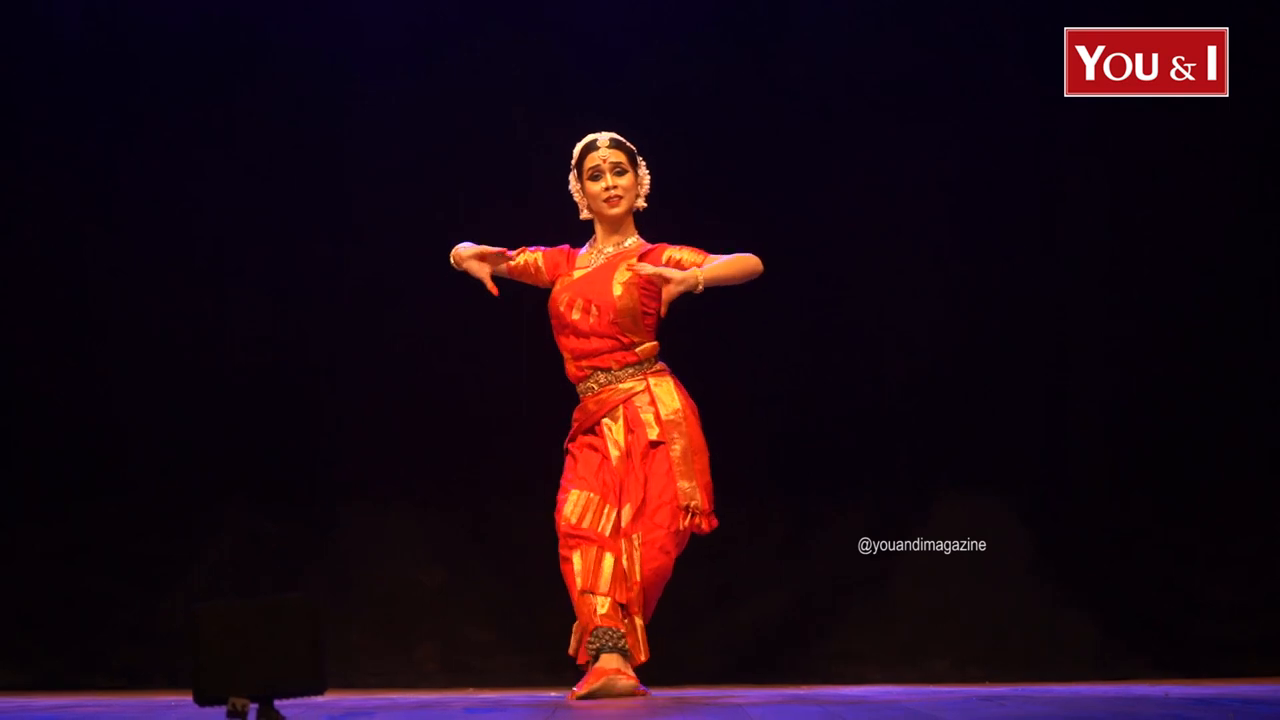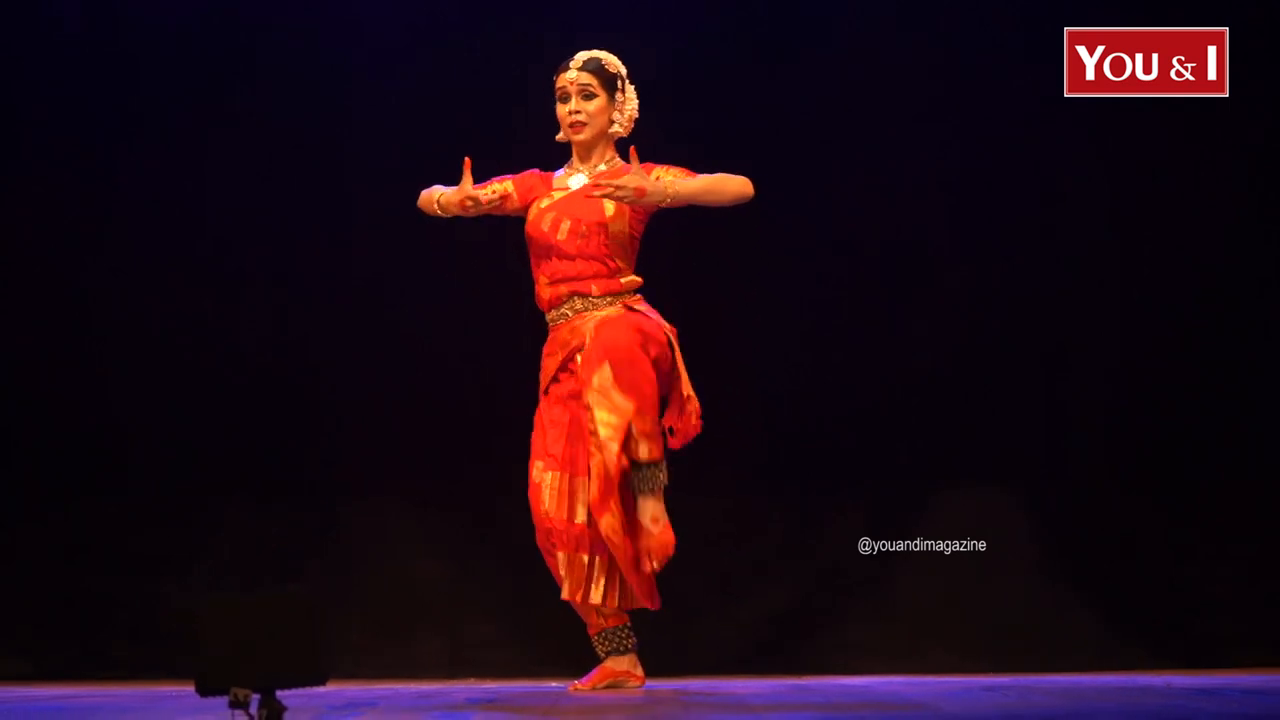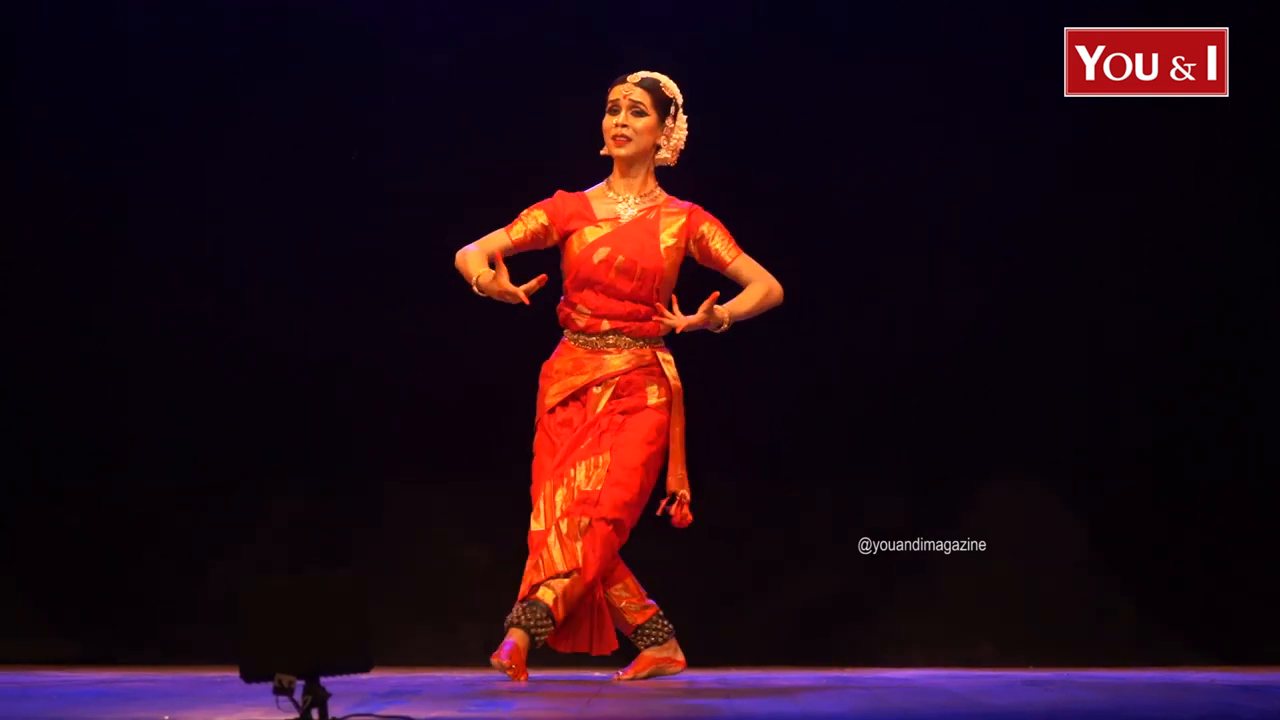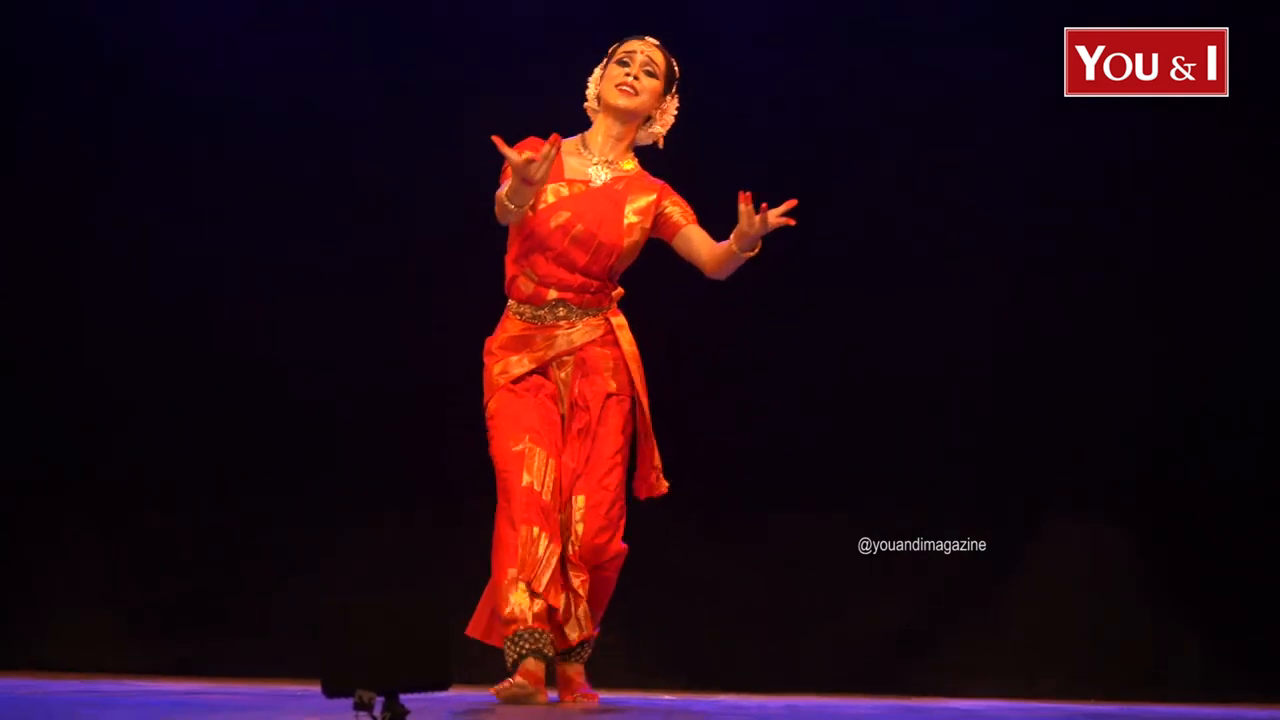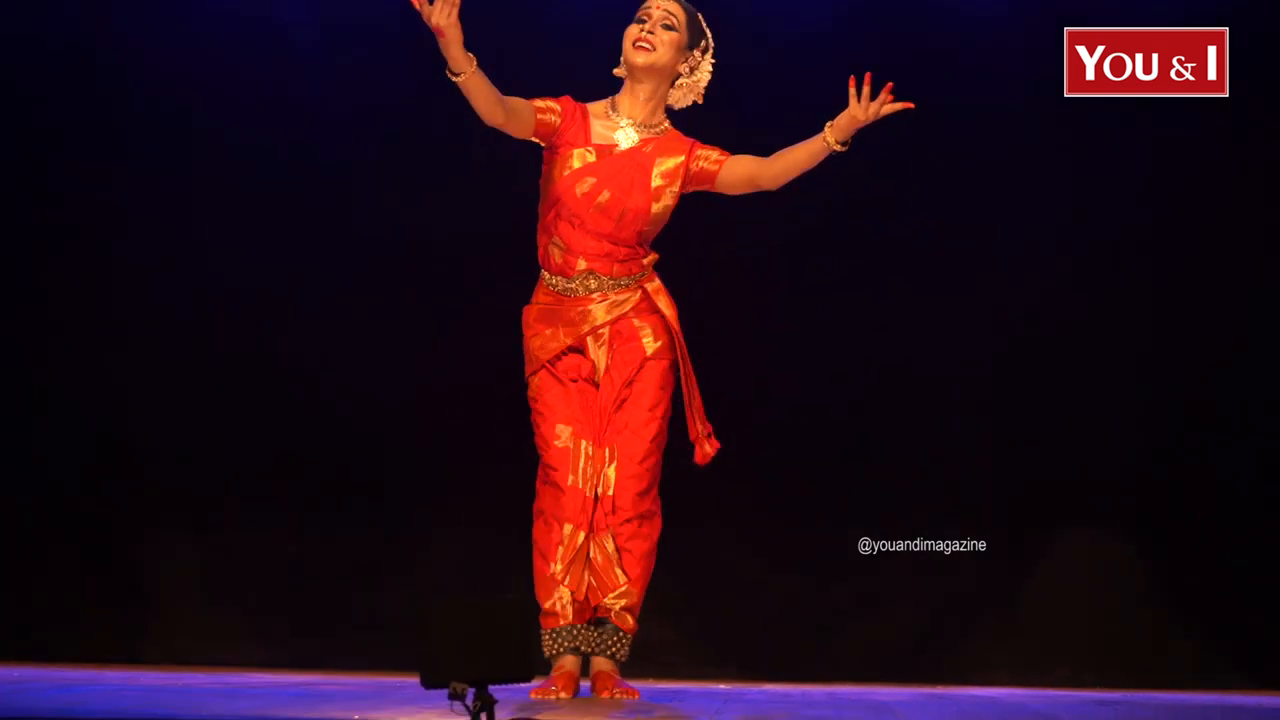
dt=1s
person 1, frame 1
left shoulder: (654, 260)
right shoulder: (561, 263)
left elbow: (751, 265)
right elbow: (463, 253)
left wrist: (690, 280)
right wrist: (469, 257)
left hip: (652, 413)
right hip: (595, 422)
left knee: (647, 549)
right knee: (586, 530)
left ankle: (603, 652)
right ankle: (608, 659)
person 1, frame 2
left shoulder: (638, 178)
right shoulder: (535, 186)
left elbow: (741, 188)
right elbow: (428, 198)
left wrist: (658, 194)
right wrist: (454, 200)
left hip: (623, 331)
right hip: (564, 353)
left knee: (614, 353)
right knee: (559, 510)
left ankle: (646, 482)
right ankle: (619, 655)
person 1, frame 3
left shoulder: (685, 220)
right shoulder: (568, 208)
left elbow: (769, 288)
right elbow: (469, 252)
left wrist: (714, 318)
right wrist: (487, 280)
left hip: (641, 385)
right hip: (570, 381)
left knee: (592, 509)
right knee: (563, 519)
left ankle: (525, 629)
right ankle: (659, 643)
person 1, frame 4
left shoulder: (651, 195)
right shoulder: (537, 156)
left elbow: (715, 263)
right elbow: (503, 212)
left wrist: (745, 238)
right wrist: (522, 191)
left hip: (596, 355)
right hip: (519, 352)
left knee: (593, 521)
right knee: (529, 490)
left ankle: (570, 656)
right ankle: (527, 661)
person 1, frame 5
left shoulder: (680, 156)
right shoulder: (566, 120)
left elbow: (764, 174)
right elbow: (498, 112)
left wrist: (841, 130)
left hip: (634, 328)
right hip: (557, 325)
left knee: (627, 491)
right knee: (567, 480)
left ankle: (606, 658)
right ankle: (565, 656)
